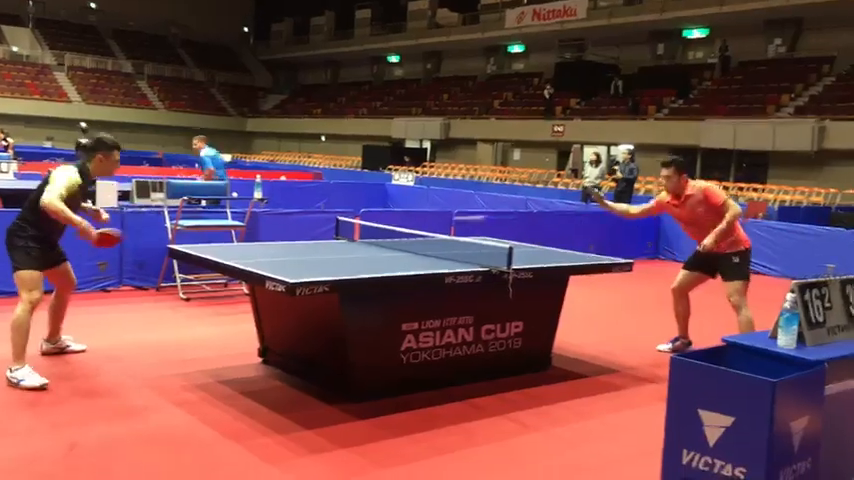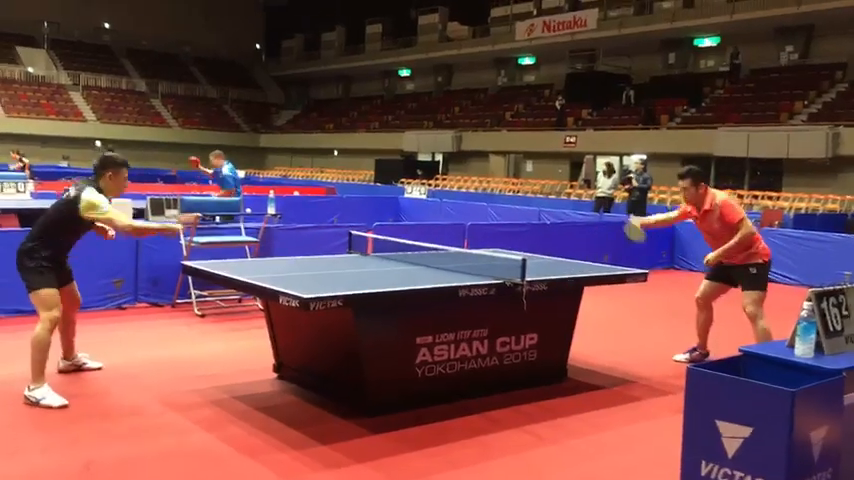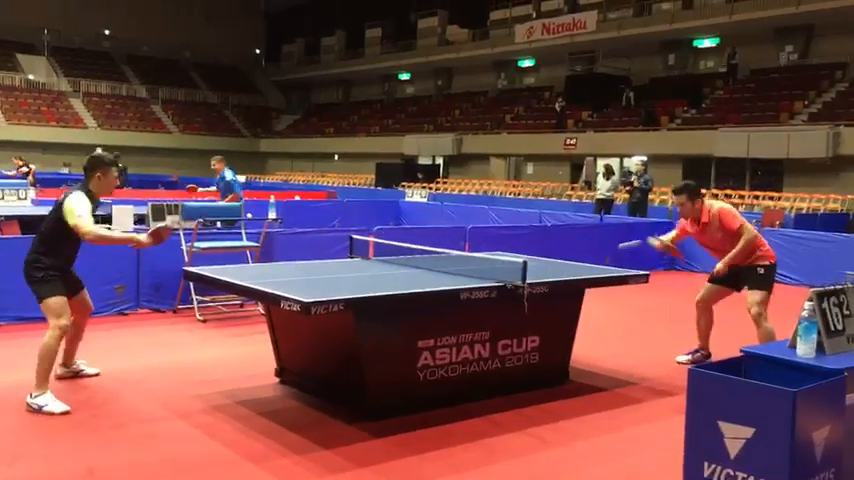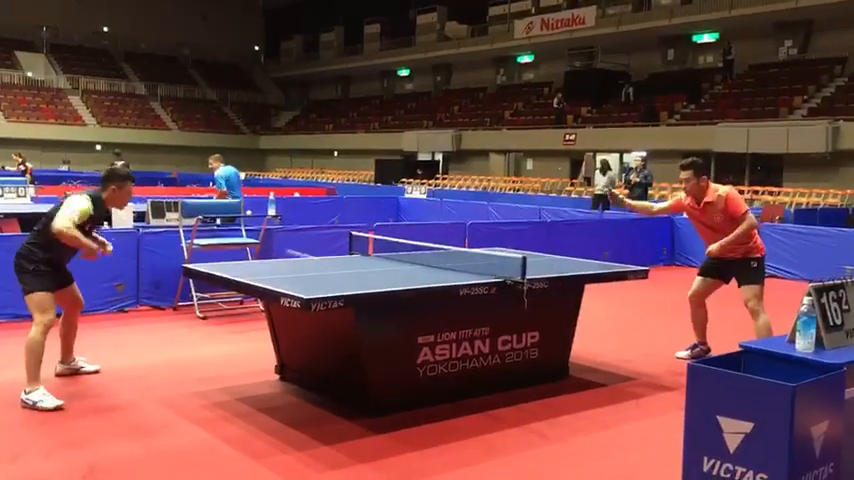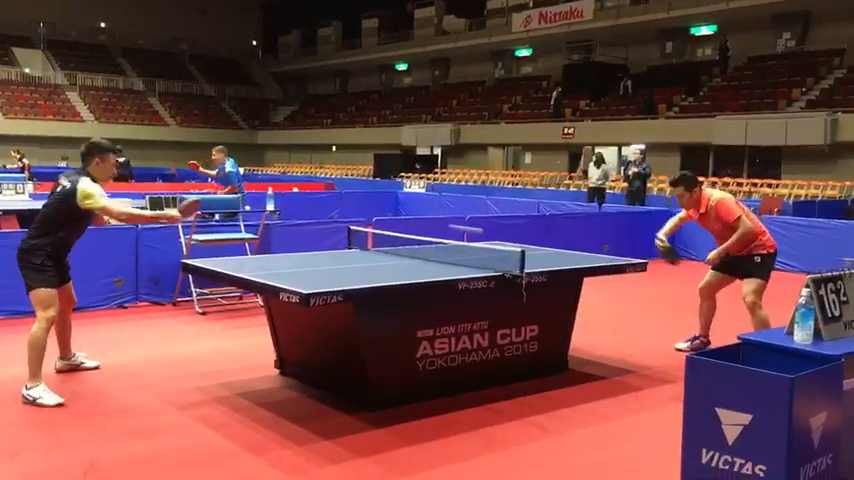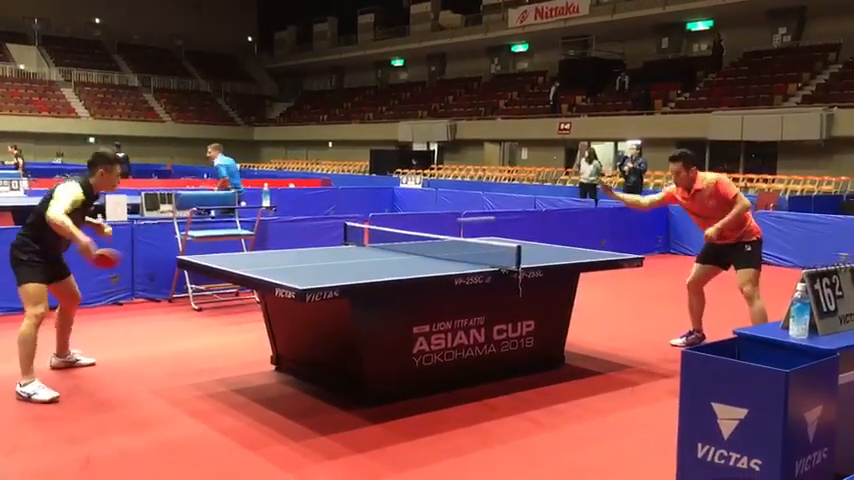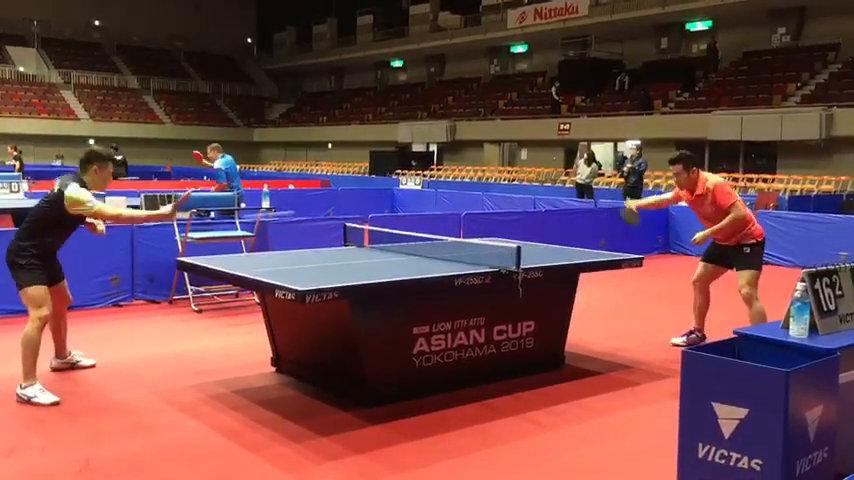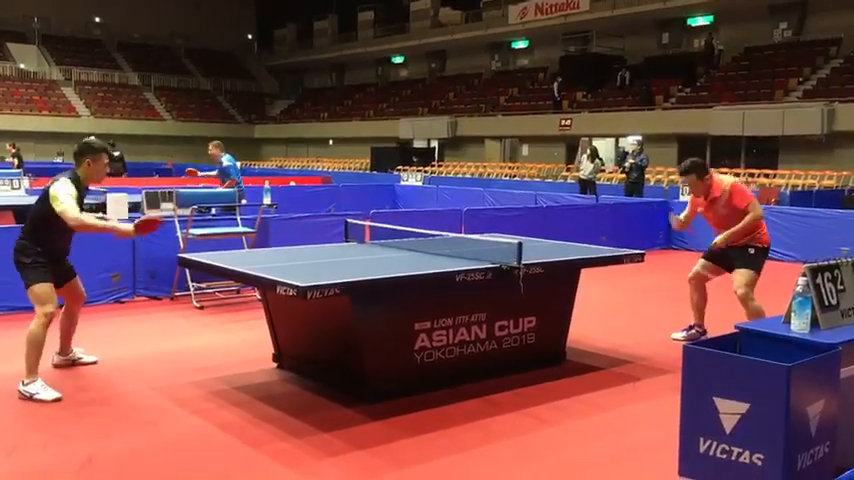
dt=0.3s
person 1, frame 1
left shoulder: (85, 177)
right shoulder: (70, 174)
right elbow: (49, 203)
left wrist: (92, 210)
right wrist: (83, 226)
left hip: (45, 239)
right hip: (24, 238)
left knee: (67, 285)
right knee: (32, 297)
left ankle: (53, 340)
right ankle: (17, 369)
person 1, frame 2
left shoulder: (84, 189)
right shoulder: (91, 196)
right elbow: (125, 226)
left wrist: (99, 228)
right wrist: (165, 228)
left hip: (51, 256)
right hip: (34, 258)
left knee: (72, 305)
right knee: (51, 316)
left ankle: (69, 359)
right ankle: (36, 388)
person 1, frame 3
left shoulder: (84, 197)
right shoulder: (77, 199)
right elbow: (89, 233)
left wrist: (111, 233)
right wrist: (135, 239)
left hip: (60, 267)
right hip: (43, 268)
left knee: (84, 312)
right knee: (61, 324)
left ankle: (67, 366)
right ankle: (38, 395)
person 1, frame 4
left shoulder: (99, 207)
right shoulder: (83, 202)
right elbow: (60, 228)
left wrist: (99, 241)
right wrist: (89, 247)
left hip: (53, 262)
right hip: (33, 262)
left knee: (75, 306)
right knee: (45, 320)
left ankle: (67, 362)
right ankle: (32, 390)
person 1, frame 5
left shoulder: (72, 178)
right shoulder: (86, 185)
right elbow: (121, 213)
left wrist: (97, 216)
right wrist: (165, 216)
left hip: (51, 254)
right hip: (36, 255)
left knee: (66, 306)
right knee: (48, 315)
left ankle: (66, 358)
right ankle: (33, 387)
person 1, frame 6
left shoulder: (88, 191)
right shoulder: (73, 189)
right elbow: (55, 218)
left wrist: (96, 225)
right wrist: (83, 240)
left hip: (48, 253)
right hip: (28, 252)
left knee: (72, 299)
right knee: (37, 312)
left ankle: (63, 355)
right ankle: (26, 383)
person 1, frame 7
left shoulder: (71, 184)
right shoulder: (74, 192)
right elbow: (114, 216)
left wrist: (88, 223)
right wrist: (158, 214)
left hip: (42, 254)
right hip: (26, 255)
left knee: (62, 304)
right knee: (41, 314)
left ankle: (62, 356)
right ankle: (27, 385)
person 1, frame 8
left shoulder: (77, 184)
right shoulder: (63, 186)
right elbow: (75, 220)
left wrist: (100, 219)
right wrist: (116, 228)
left hip: (53, 254)
right hip: (32, 255)
left knee: (77, 299)
right knee: (46, 311)
left ankle: (65, 353)
right ankle: (30, 382)
person 2, frame 1
left shoulder: (703, 190)
right shoulder: (666, 200)
left elbow: (735, 211)
right elbow: (636, 211)
left wrist: (715, 236)
right wrist: (607, 205)
left hip: (733, 248)
right hip: (705, 250)
left knee: (737, 301)
right knee: (678, 289)
right ankle: (683, 339)
person 2, frame 2
left shoulder: (722, 202)
right shoulder: (691, 206)
left elbow: (749, 231)
right elbow: (669, 217)
left wrist: (718, 253)
right wrist: (641, 222)
left hip: (752, 258)
right hip: (727, 260)
left knee: (752, 310)
right knee: (701, 299)
right ankle: (701, 350)
person 2, frame 3
left shoulder: (719, 211)
right shoulder: (688, 222)
left elbow: (751, 235)
right elbow: (671, 238)
left wrist: (727, 261)
right wrist: (662, 244)
left hip: (758, 261)
right hip: (733, 265)
left knee: (756, 312)
right knee: (702, 302)
right ankle: (702, 351)
person 2, frame 4
left shoulder: (725, 195)
right shoulder: (685, 200)
left elbow: (751, 223)
right elbow: (654, 209)
left wrist: (722, 243)
right wrist: (624, 201)
left hip: (748, 253)
right hip: (720, 256)
left knee: (754, 306)
right knee: (695, 297)
right ankle: (702, 345)
person 2, frame 5
left shoulder: (718, 201)
right shoulder: (693, 207)
left elbow: (747, 229)
right elbow: (676, 220)
left wrist: (719, 252)
right wrist: (662, 235)
left hip: (758, 249)
right hip: (734, 252)
left knee: (751, 300)
right knee: (705, 290)
right ankle: (702, 338)
person 2, frame 6
left shoulder: (715, 181)
right shoulder: (676, 191)
left elbow: (744, 205)
right elbow: (645, 202)
left wrist: (718, 227)
right wrist: (615, 195)
left hip: (745, 238)
right hip: (717, 241)
left knee: (749, 291)
right knee: (693, 284)
right ankle: (697, 333)
person 2, frame 7
left shoulder: (714, 185)
right shoulder: (684, 188)
left elbow: (737, 214)
right elbow: (663, 199)
left wrist: (707, 233)
right wrist: (636, 205)
left hip: (748, 239)
right hip: (723, 241)
left knee: (747, 293)
right knee: (699, 282)
right ankle: (698, 333)
person 2, frame 8
left shoulder: (730, 186)
right shoulder: (698, 194)
left elbow: (757, 214)
right elbow: (685, 221)
left wrist: (727, 235)
right wrist: (677, 223)
left hip: (752, 242)
right hip: (727, 243)
left knee: (742, 292)
right knee: (695, 278)
right ankle: (698, 328)
